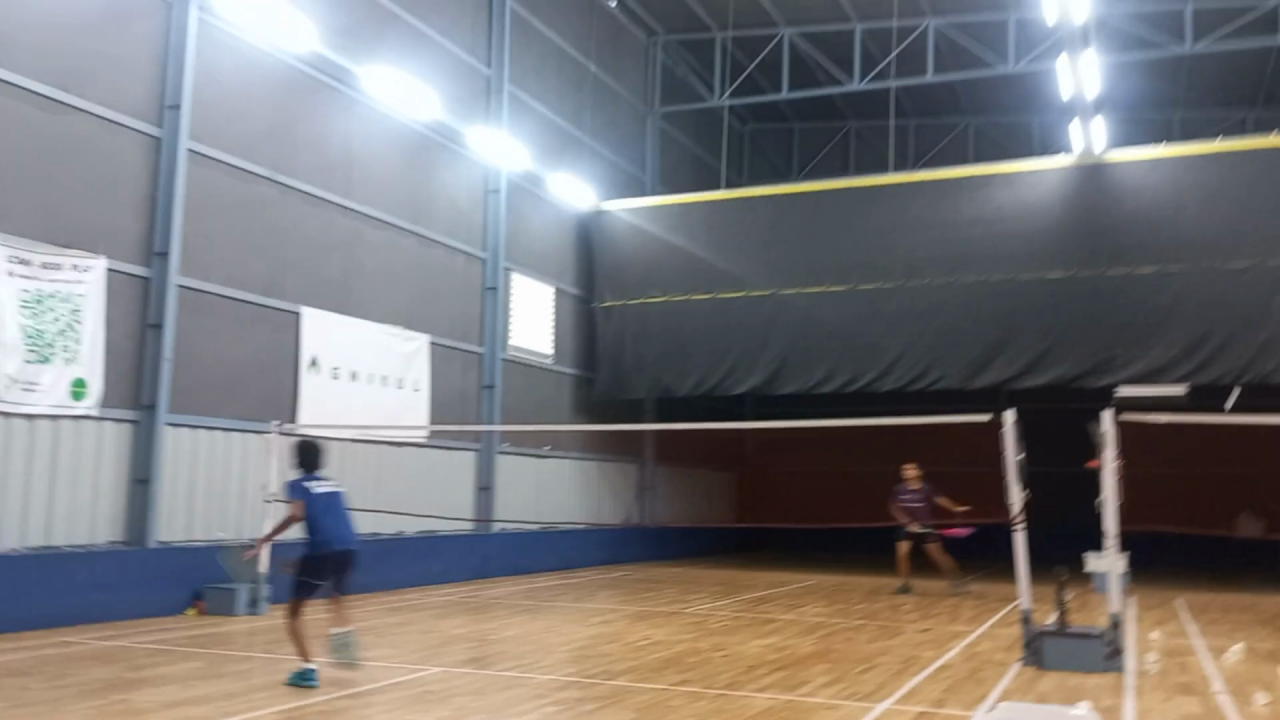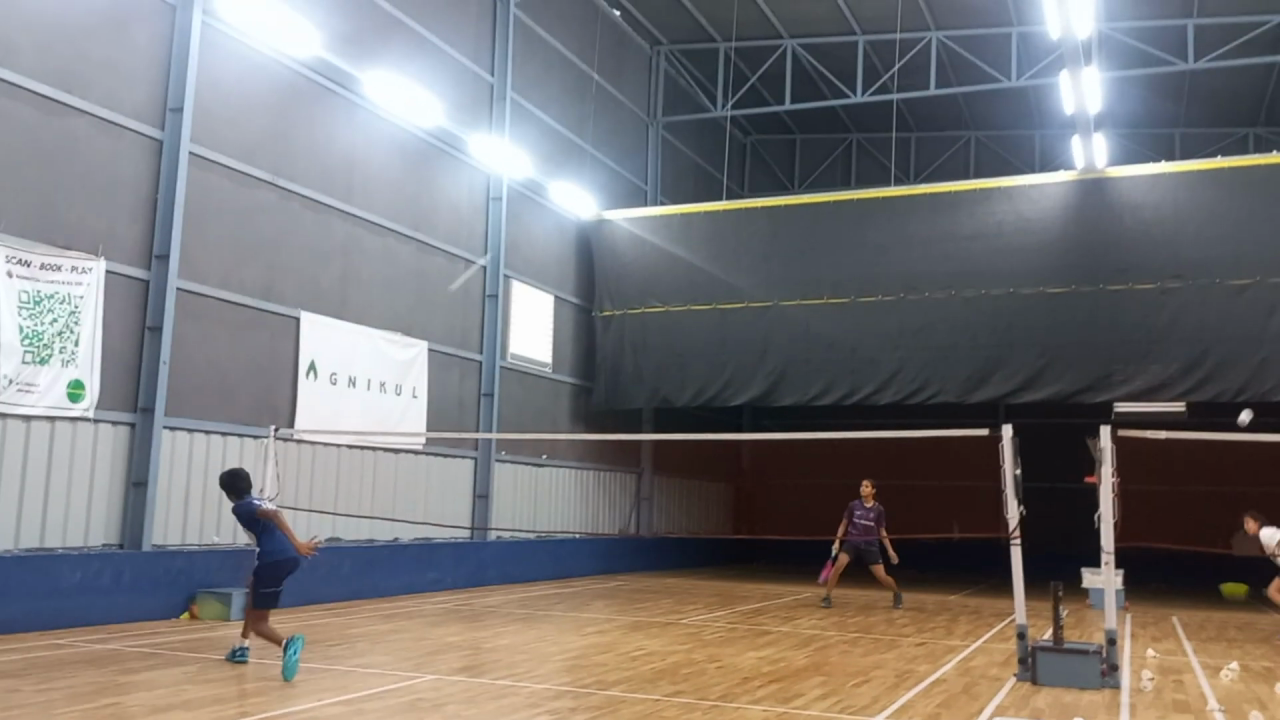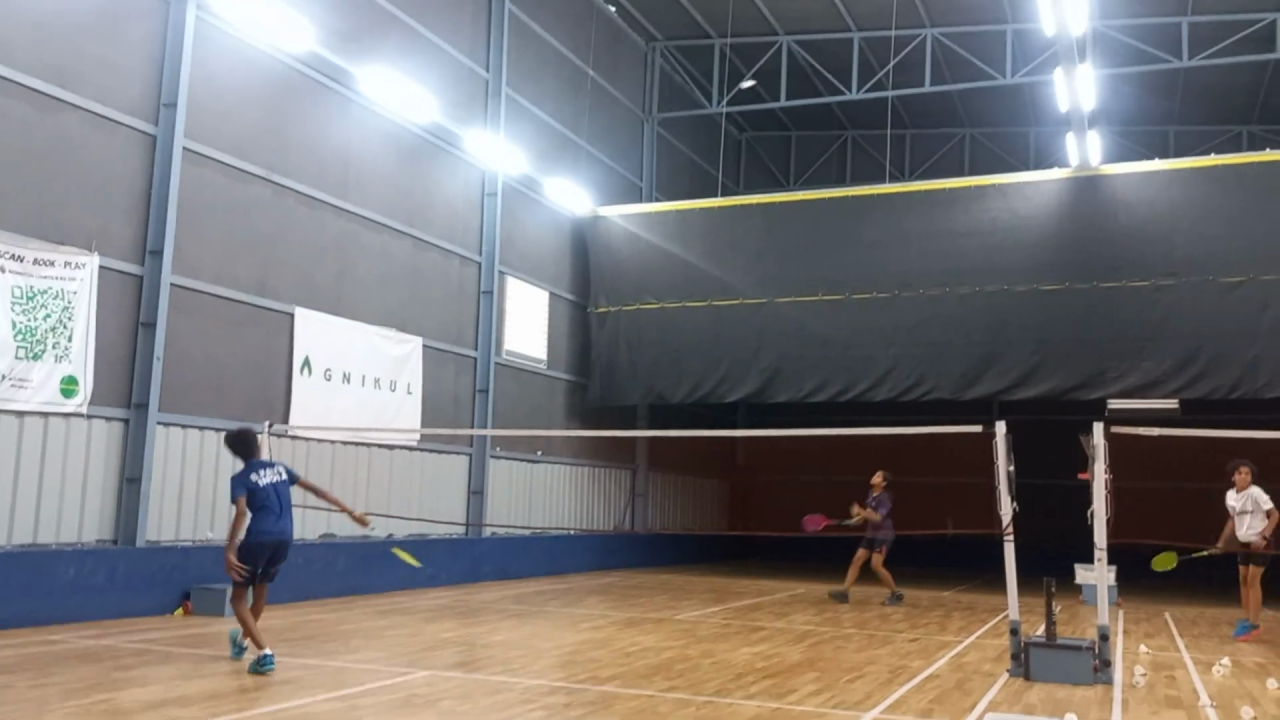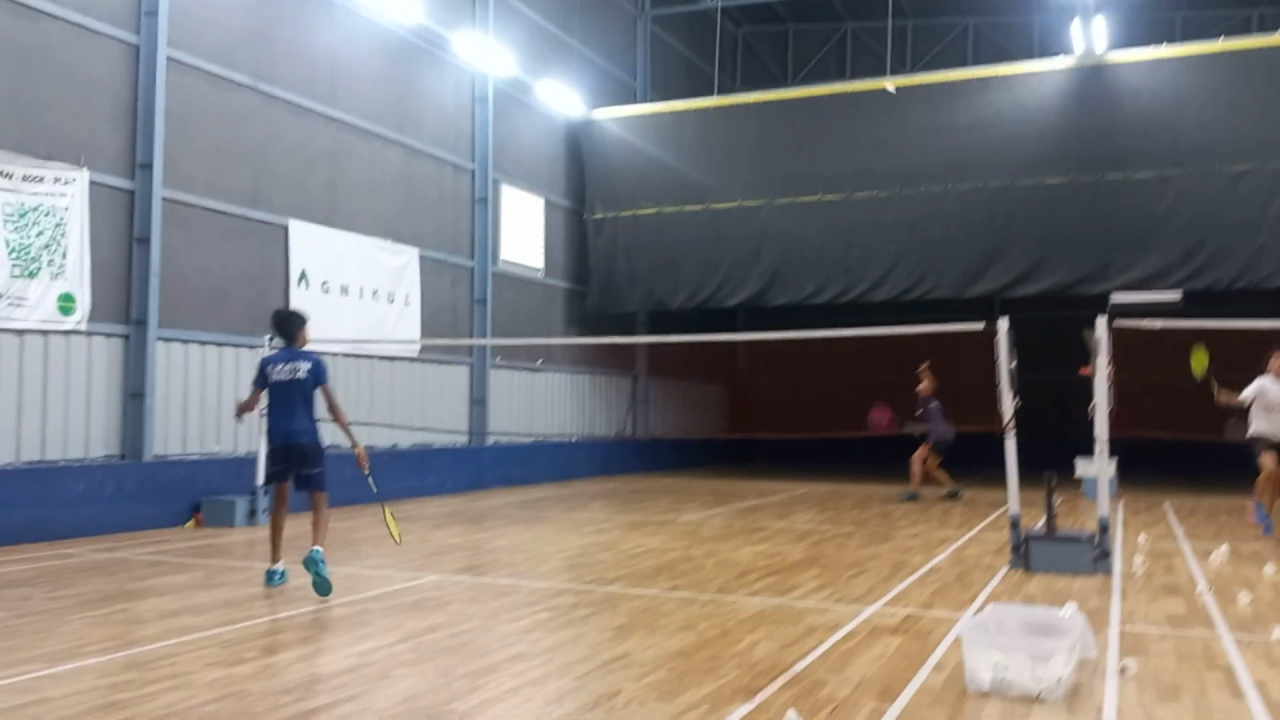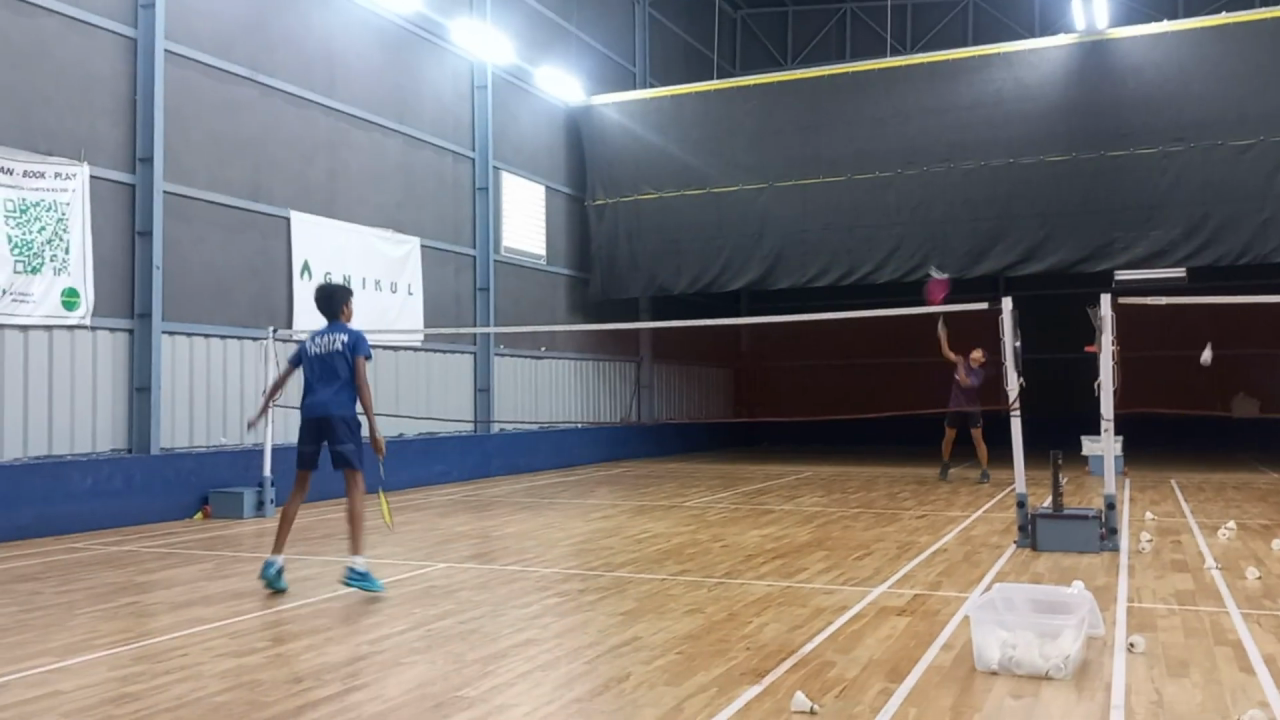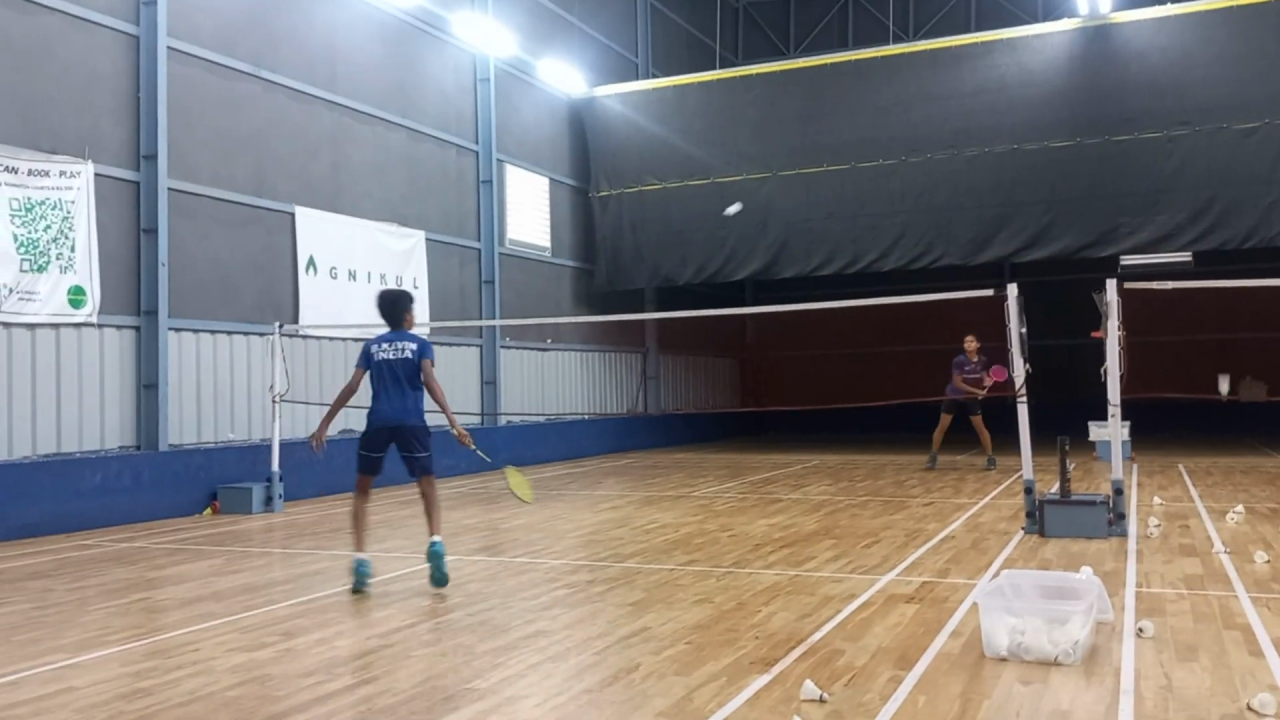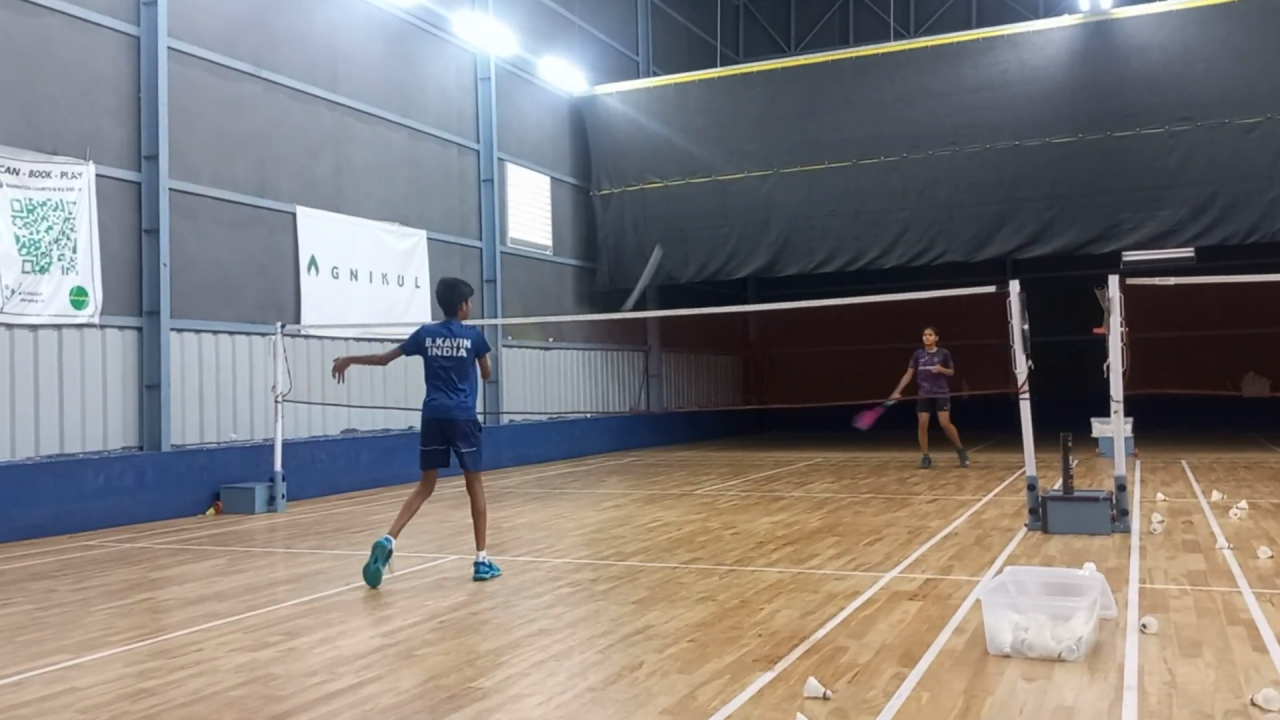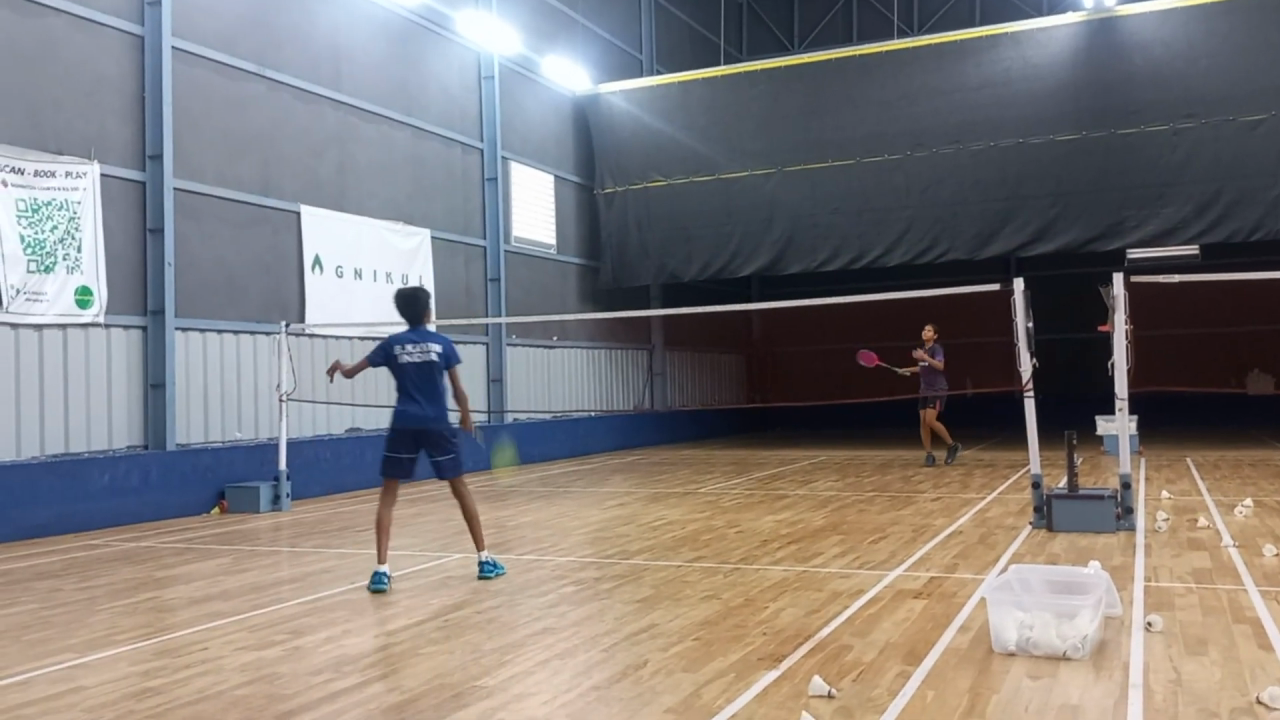
dt=0.5s
person 1, frame 1
left shoulder: (298, 485)
right shoulder: (335, 486)
left elbow: (296, 514)
left wrist: (263, 540)
right wrist: (301, 562)
left hip: (323, 548)
right hip: (349, 547)
left knee: (294, 612)
right knee: (337, 596)
left ankle: (308, 668)
right ankle: (342, 631)
person 1, frame 2
left shoulder: (241, 507)
right shoulder: (258, 503)
left elbow: (274, 515)
left wrist: (296, 542)
left hip: (276, 558)
right hip: (290, 557)
left knee: (258, 623)
right knee: (255, 588)
left ankle: (288, 644)
right ankle: (241, 647)
person 1, frame 3
left shoulder: (241, 479)
right shoulder: (281, 469)
left elbow: (242, 513)
right elbow: (316, 490)
left wrist: (230, 551)
right wrist: (350, 511)
left hip: (259, 539)
right hip: (284, 538)
left knee: (239, 598)
right knee: (260, 588)
left ankle: (265, 653)
right ankle: (244, 640)
person 1, frame 4
left shoulder: (268, 364)
right shoulder: (313, 362)
left elbow: (250, 405)
right elbow: (332, 406)
left wrist: (239, 408)
right wrist: (354, 442)
left hip: (278, 439)
right hip: (306, 439)
left knee: (281, 500)
right knee: (320, 503)
left ankle: (276, 567)
right ankle: (316, 552)
person 1, frame 5
left shoulder: (310, 340)
right shoulder: (354, 337)
left elbow: (280, 379)
right elbow: (361, 382)
left wrist: (263, 410)
right wrist: (374, 428)
left hip: (310, 418)
right hip: (339, 416)
left knee: (299, 490)
right knee: (356, 487)
left ankle: (275, 561)
right ankle: (357, 566)
person 1, frame 6
left shoulder: (371, 346)
right shoulder: (420, 344)
left elbow: (351, 387)
right elbow: (429, 381)
left wrist: (324, 424)
right wrist: (453, 422)
left hip: (378, 423)
right hip: (411, 423)
left knee: (362, 492)
right knee: (428, 490)
left ankle: (361, 559)
right ankle: (435, 543)
person 1, frame 7
left shoulder: (425, 333)
right shoulder: (474, 335)
left elbow: (384, 359)
right elbow: (486, 374)
left wrist: (348, 360)
right wrist: (485, 367)
left hip: (433, 416)
right hip: (463, 417)
left knee: (425, 486)
right knee: (475, 485)
left ankle: (387, 541)
right ankle: (482, 560)
person 1, frame 8
left shoulder: (392, 344)
right shoulder: (443, 344)
left elbow: (351, 372)
right elbow: (458, 391)
left wrist: (338, 366)
right wrist: (466, 417)
left hip: (403, 426)
right hip: (435, 425)
left knee: (388, 495)
right knee: (460, 490)
left ankle: (381, 570)
right ankle: (484, 559)
